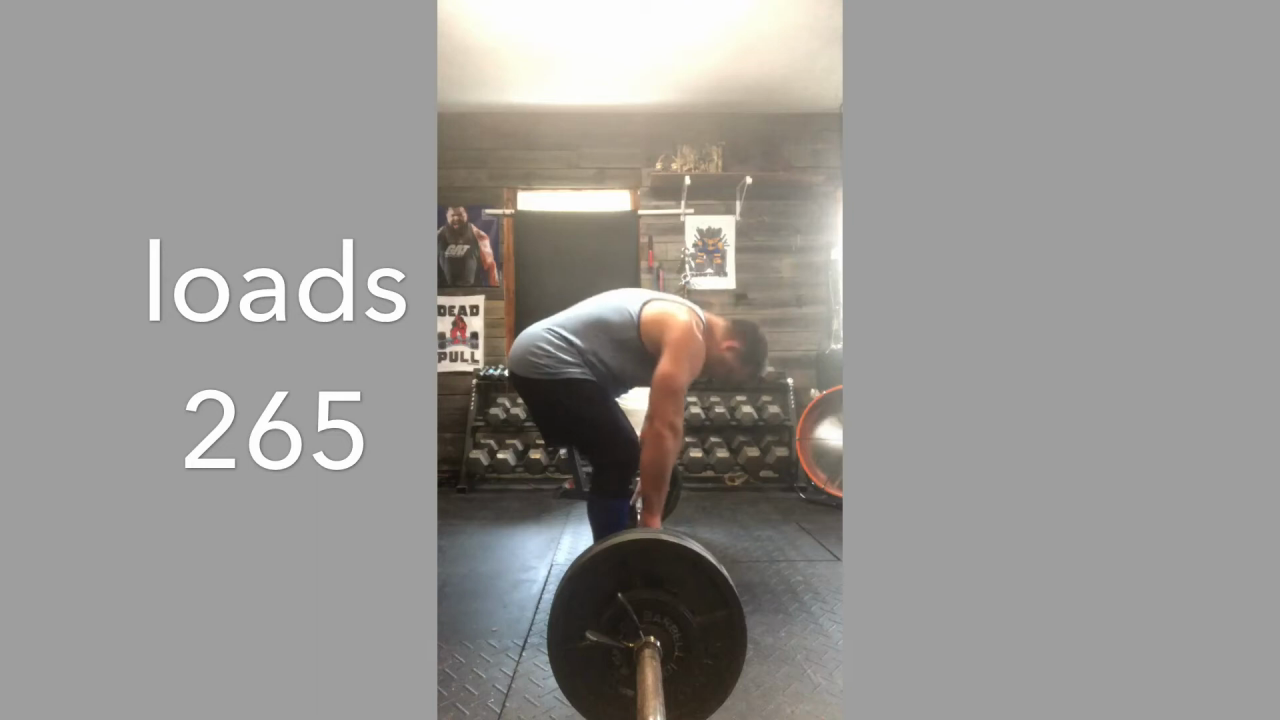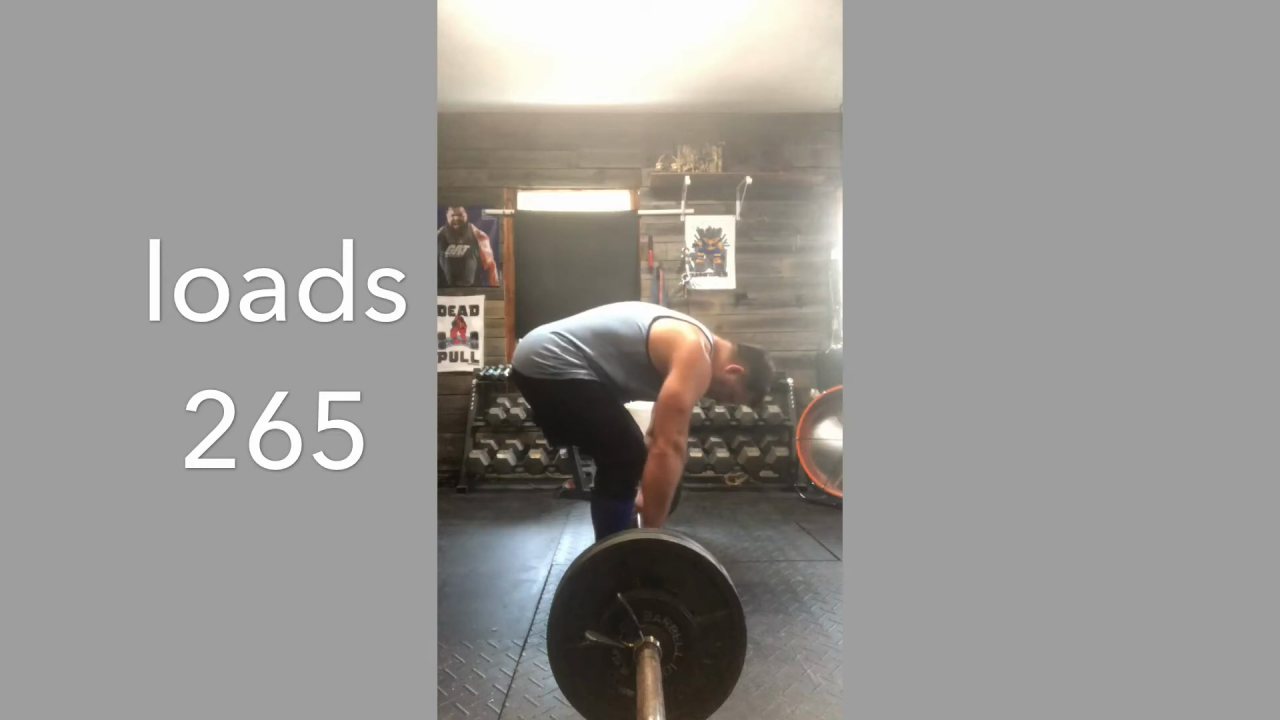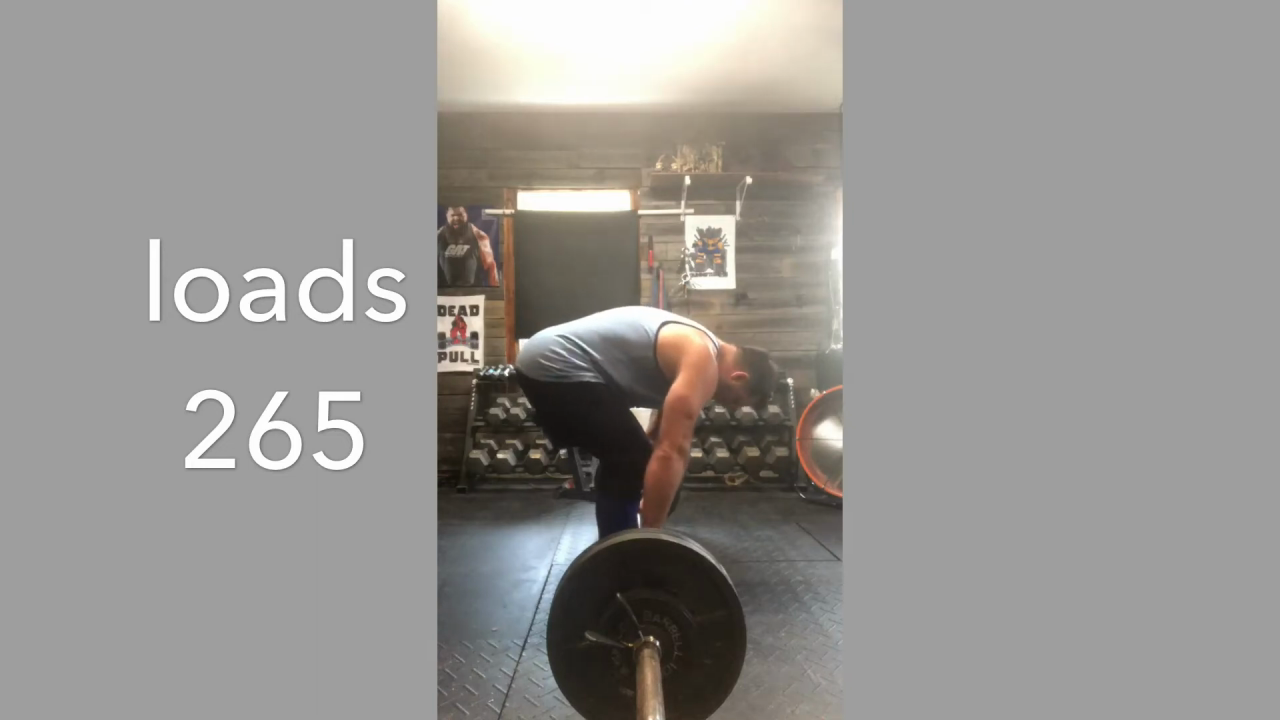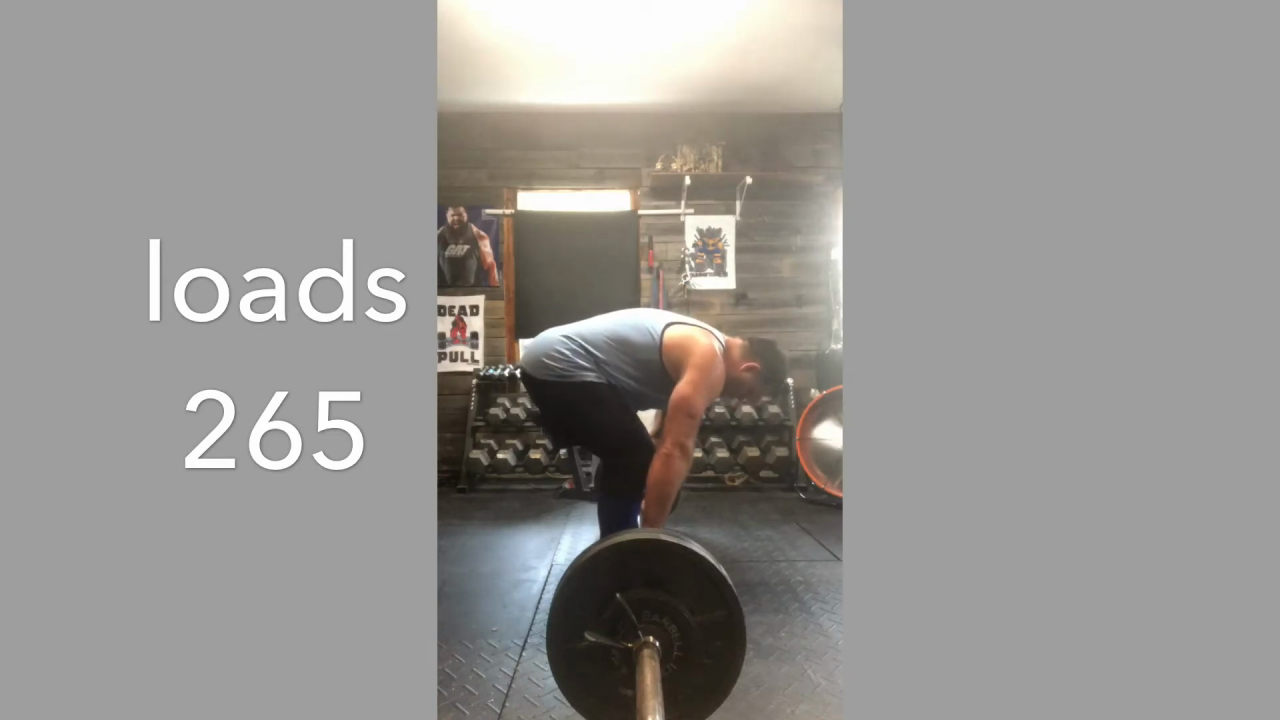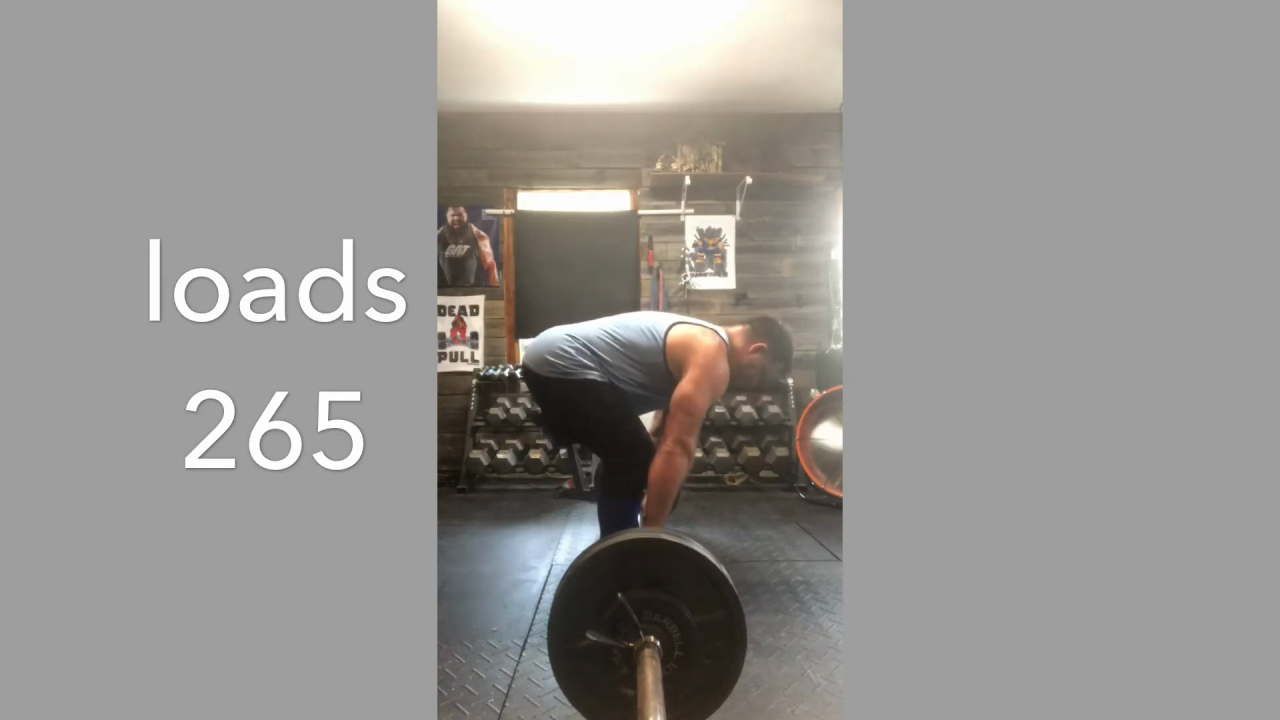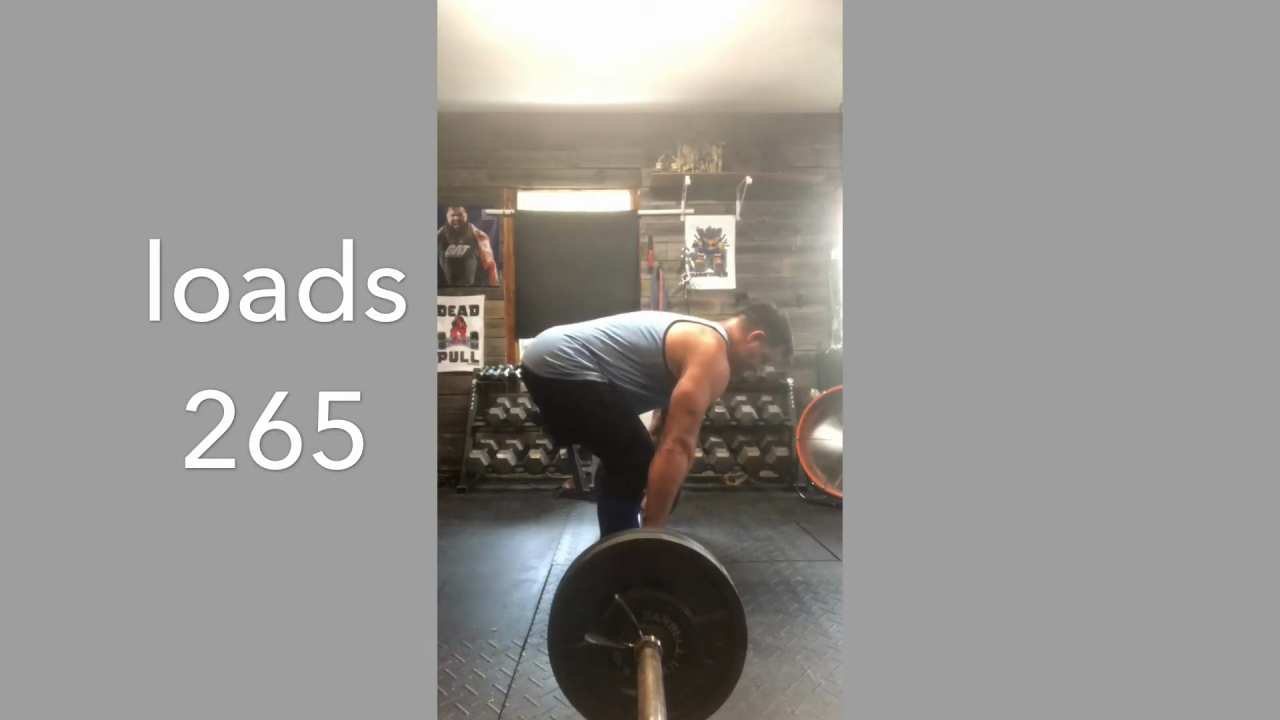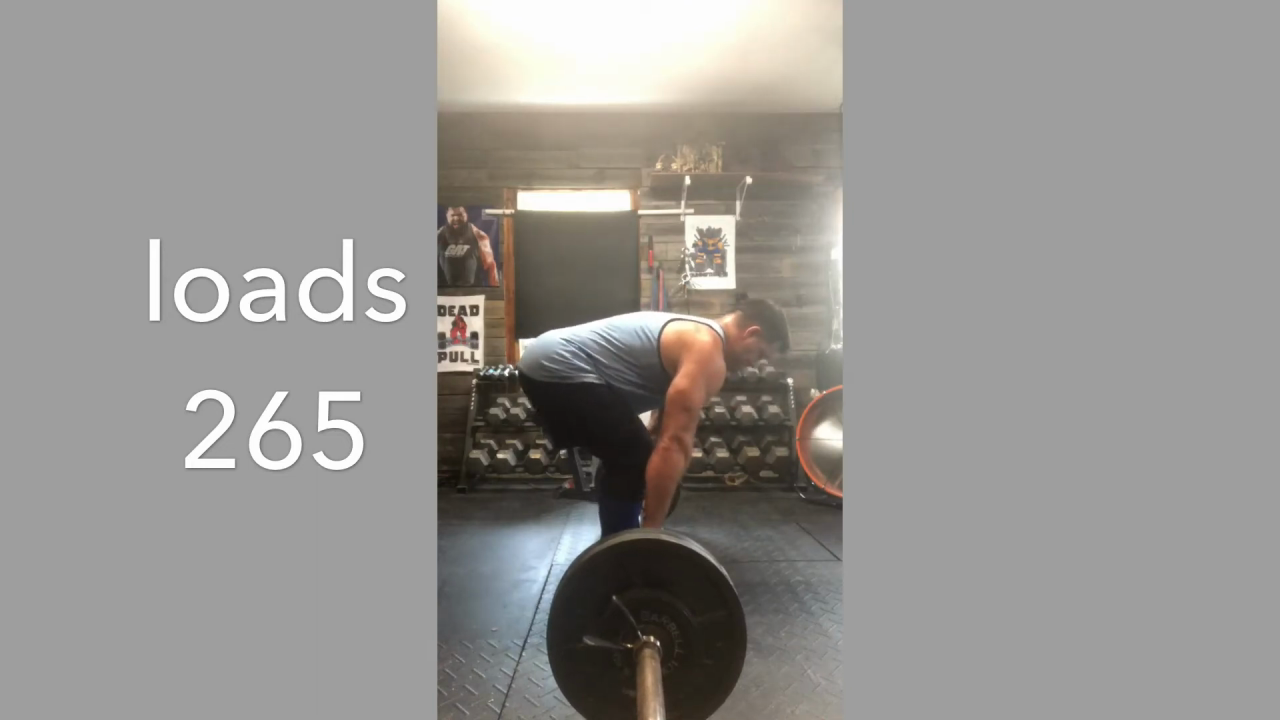
dt=0.5s
person 1, frame 1
left shoulder: (684, 324)
right shoulder: (689, 336)
left elbow: (657, 421)
right elbow: (665, 428)
left wrist: (649, 477)
right wrist: (652, 513)
left hip: (535, 356)
right hip: (546, 363)
left knee: (616, 456)
right knee: (619, 459)
person 1, frame 2
left shoulder: (692, 341)
right shoulder: (696, 357)
left elbow: (658, 437)
right elbow: (669, 448)
left wrist: (644, 491)
left hip: (538, 358)
right hip: (551, 364)
left knee: (620, 457)
right knee: (624, 460)
person 1, frame 3
left shoulder: (693, 346)
right shoulder: (703, 361)
left elbow: (660, 440)
right elbow: (672, 452)
left wrist: (646, 495)
left hip: (541, 358)
right hip: (556, 367)
left knee: (621, 458)
right knee: (631, 461)
person 1, frame 4
left shoulder: (701, 344)
right shoulder: (709, 361)
left elbow: (666, 442)
right elbow: (676, 450)
left wrist: (649, 496)
right wrist: (651, 532)
left hip: (546, 359)
right hip: (559, 367)
left knee: (625, 458)
right knee: (634, 461)
person 1, frame 5
left shoulder: (701, 340)
right shoulder: (712, 357)
left elbow: (666, 437)
right elbow: (678, 448)
right wrist: (652, 530)
left hip: (547, 358)
right hip: (563, 365)
left knee: (625, 458)
right knee: (635, 461)
person 1, frame 6
left shoulder: (699, 337)
right shoulder: (712, 354)
left elbow: (665, 435)
right elbow: (678, 446)
right wrist: (652, 530)
left hip: (547, 358)
right hip: (561, 366)
left knee: (625, 458)
right knee: (633, 461)
person 1, frame 7
left shoulder: (696, 333)
right shoulder: (707, 351)
left elbow: (664, 434)
right elbow: (675, 444)
right wrist: (651, 530)
left hip: (545, 361)
right hip: (557, 368)
left knee: (628, 459)
right knee: (635, 461)
